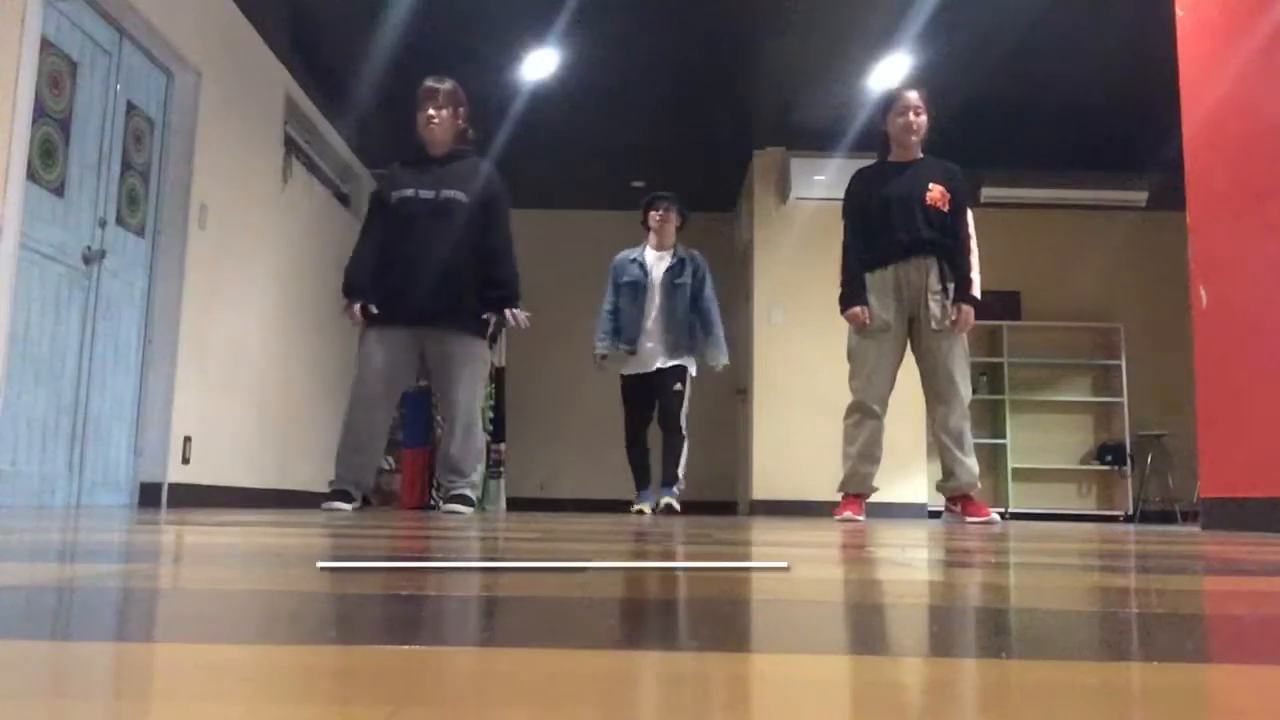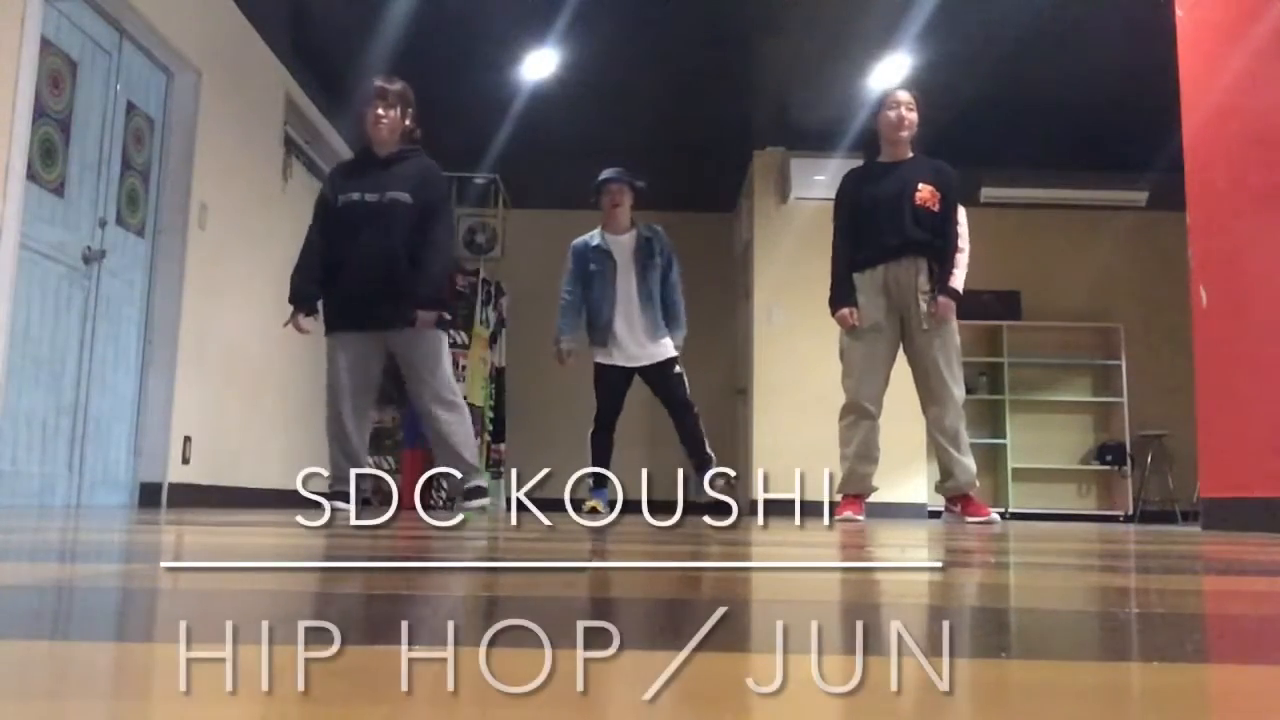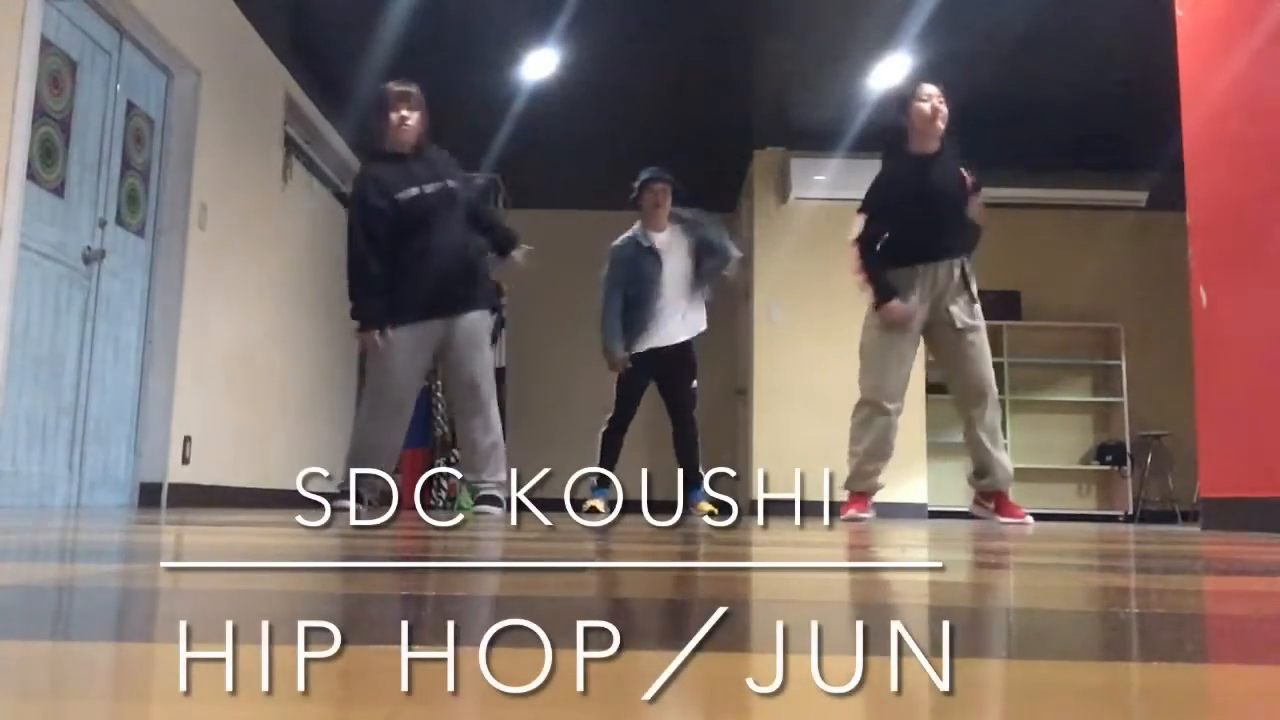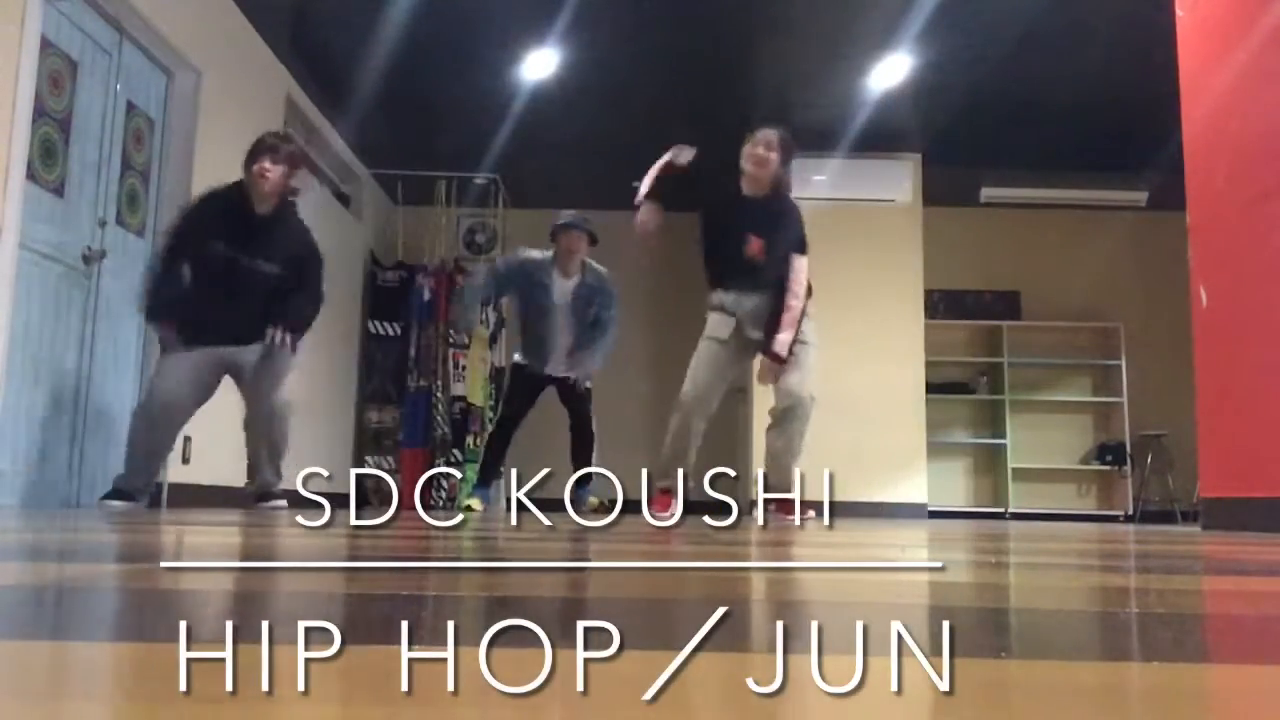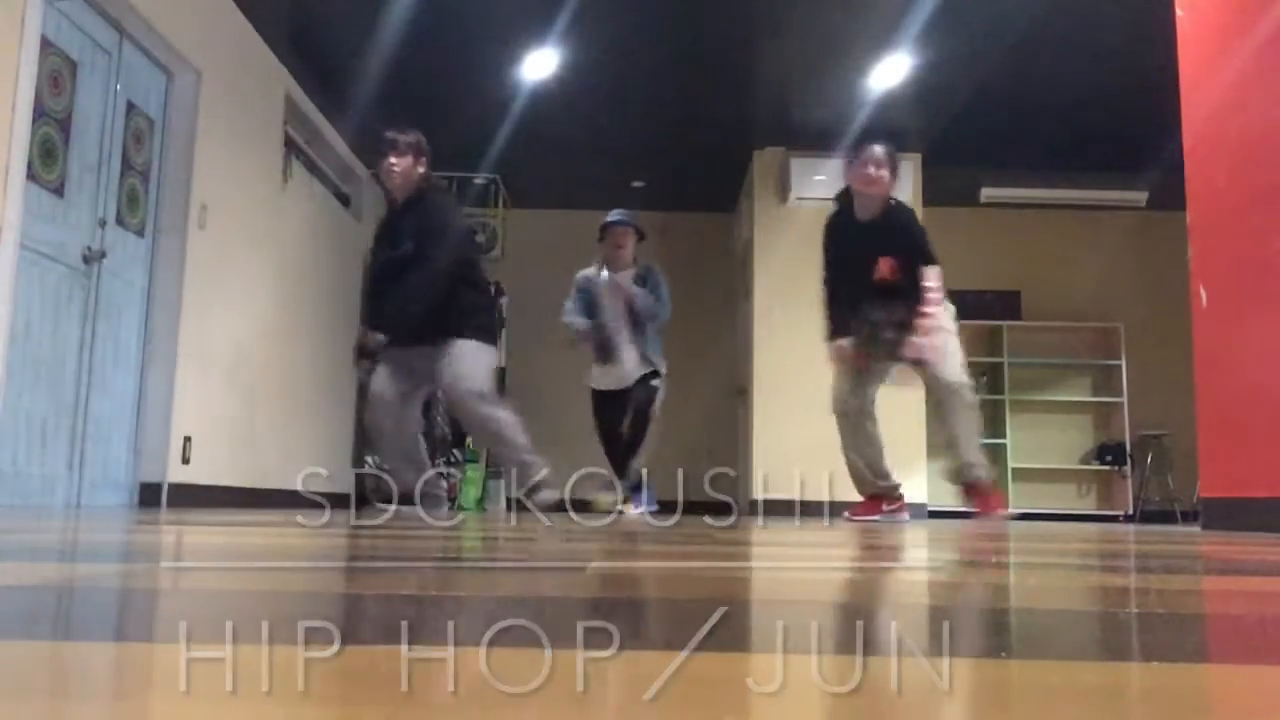
dt=1s
person 1, frame 1
left shoulder: (947, 176)
right shoulder: (865, 181)
left elbow: (962, 240)
right elbow: (853, 244)
left wrist: (966, 295)
right wrist: (852, 297)
left hip: (937, 286)
right hip: (881, 287)
left knee: (951, 396)
right knee: (868, 395)
left ankle: (960, 493)
right ankle: (854, 493)
person 1, frame 2
left shoulder: (939, 174)
right shoulder: (856, 181)
left elbow: (956, 237)
right elbow: (842, 244)
left wrist: (949, 288)
right wrist: (841, 298)
left hip: (928, 285)
right hip: (870, 286)
left knee: (944, 393)
right knee: (861, 394)
left ankle: (959, 492)
right ankle: (853, 493)
person 1, frame 3
left shoulder: (948, 155)
right shoulder: (896, 173)
right elbow: (862, 240)
left wrist: (971, 196)
right wrist: (882, 295)
left hip: (955, 281)
right hip: (900, 286)
left knee: (980, 389)
right knee: (882, 393)
left ankle: (992, 491)
right ankle: (861, 491)
person 1, frame 4
left shoulder: (784, 214)
right shoulder: (716, 183)
left elbow: (797, 285)
right elbow: (673, 160)
left wrist: (780, 348)
right wrist: (647, 204)
left hip: (781, 313)
right hip: (730, 307)
left knee: (796, 397)
right knee: (694, 397)
left ankle: (779, 492)
right ankle: (666, 488)
person 1, frame 5
left shoulder: (901, 222)
right shoulder: (837, 227)
left elbow: (931, 286)
right elbow: (835, 286)
left wrist: (921, 345)
right wrist: (838, 336)
left hip: (922, 314)
right hip: (866, 319)
left knee: (951, 384)
right knee: (848, 400)
left ankle: (976, 483)
right ankle: (882, 494)
person 2, frame 1
left shoulder: (480, 176)
right shoulder: (396, 177)
left elbow: (495, 242)
right elbow: (373, 238)
left wrist: (506, 299)
right wrist: (357, 289)
left hip: (458, 314)
right hip: (392, 311)
left knee: (461, 407)
right knee: (367, 401)
left ankle: (460, 490)
right ankle: (347, 487)
person 2, frame 2
left shoulder: (425, 173)
right shoulder: (343, 177)
left elbow: (439, 243)
right elbow: (319, 243)
left wrist: (431, 299)
right wrist: (304, 298)
left hip: (412, 312)
right hip: (351, 312)
left knee: (440, 398)
right knee: (345, 405)
left ankle: (471, 483)
right ankle: (344, 490)
person 2, frame 3
left shoulder: (443, 162)
right shoulder: (373, 178)
left elbow: (474, 208)
right elbow: (364, 254)
left wrist: (505, 240)
right wrist: (369, 316)
left hip: (467, 304)
right hip: (405, 313)
left knee: (477, 399)
right knee: (387, 403)
left ankle: (489, 487)
right ankle: (359, 489)
person 2, frame 4
left shoulder: (294, 235)
right shoulder: (217, 207)
left elbow: (309, 291)
right elbow: (173, 260)
left wrist: (291, 325)
right wrist: (164, 319)
left hip: (258, 340)
right hip: (198, 335)
left knee: (269, 405)
right knee: (160, 404)
left ankle: (267, 486)
right ankle: (133, 486)
person 2, frame 5
left shoulder: (438, 210)
right shoulder: (388, 226)
left elbow: (433, 273)
right elbow: (378, 287)
left wrist: (385, 323)
right wrist: (377, 327)
left hip: (463, 327)
right hip: (410, 336)
left knee: (471, 397)
right knee: (382, 399)
left ankle: (536, 483)
right ankle: (422, 489)
person 3, frame 1
left shoulder: (693, 263)
right shoulder: (624, 262)
left elbow: (707, 310)
right elbow: (611, 307)
left wrist: (717, 352)
right wrist: (604, 344)
left hip: (675, 359)
right hip: (635, 360)
left knee: (673, 423)
right knee: (635, 429)
left ankle: (669, 491)
right ankle: (644, 493)
person 3, frame 2
left shoulder: (655, 239)
right shoulder: (583, 248)
left elbow: (671, 288)
right elbow: (572, 296)
left wrist: (677, 332)
right wrist: (564, 337)
left hip: (656, 347)
right hip: (610, 351)
left knee: (683, 408)
right knee: (604, 420)
left ankle: (706, 472)
right ankle: (599, 491)
person 3, frame 3
left shoulder: (688, 225)
right shoulder: (627, 247)
left elbow: (713, 232)
right elbow: (613, 299)
left wrist: (727, 255)
right wrist: (612, 345)
left hip: (680, 343)
right hip: (640, 346)
left knee: (685, 420)
right knee: (620, 418)
left ankle: (695, 493)
right ankle: (600, 490)
person 3, frame 4
left shoulder: (599, 281)
right shoulder: (530, 266)
left elbow: (606, 326)
right elbow: (492, 282)
left wrist: (589, 360)
right wrist: (469, 309)
left hip: (573, 367)
right hip: (532, 363)
left knee: (583, 423)
right knee: (506, 421)
left ankle: (583, 492)
right ankle: (482, 489)
person 3, frame 5
left shoulder: (649, 275)
right shoulder: (586, 279)
left elbow: (661, 313)
right elbow: (572, 313)
left wrist: (633, 293)
right wrist: (581, 329)
left hip: (646, 366)
right hip: (606, 371)
left knee: (640, 419)
right knee: (610, 435)
left ankle: (630, 488)
right ankle: (638, 492)
